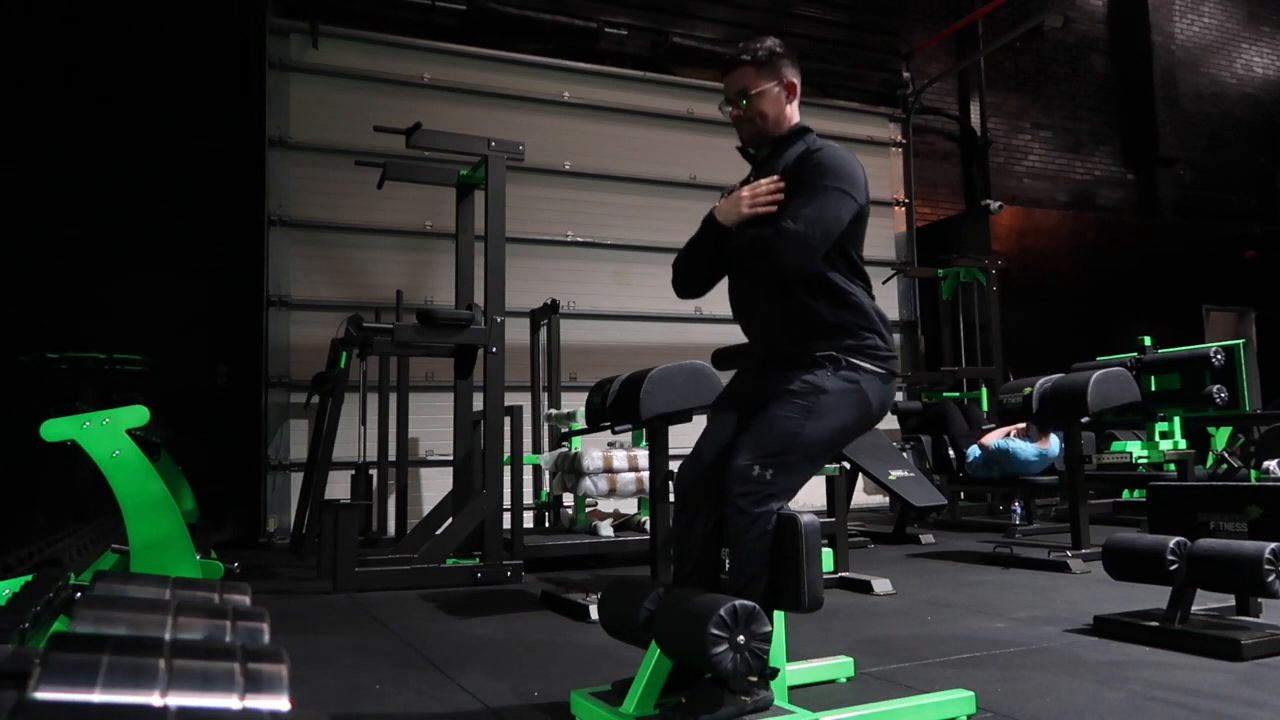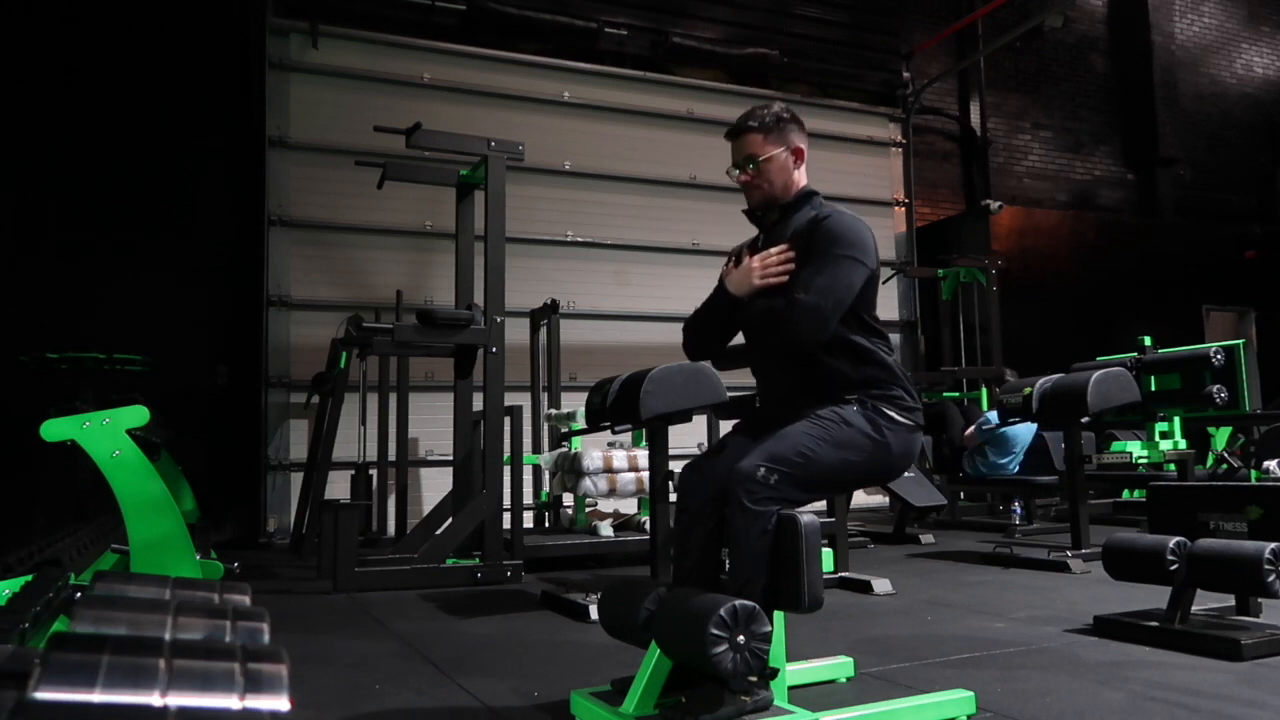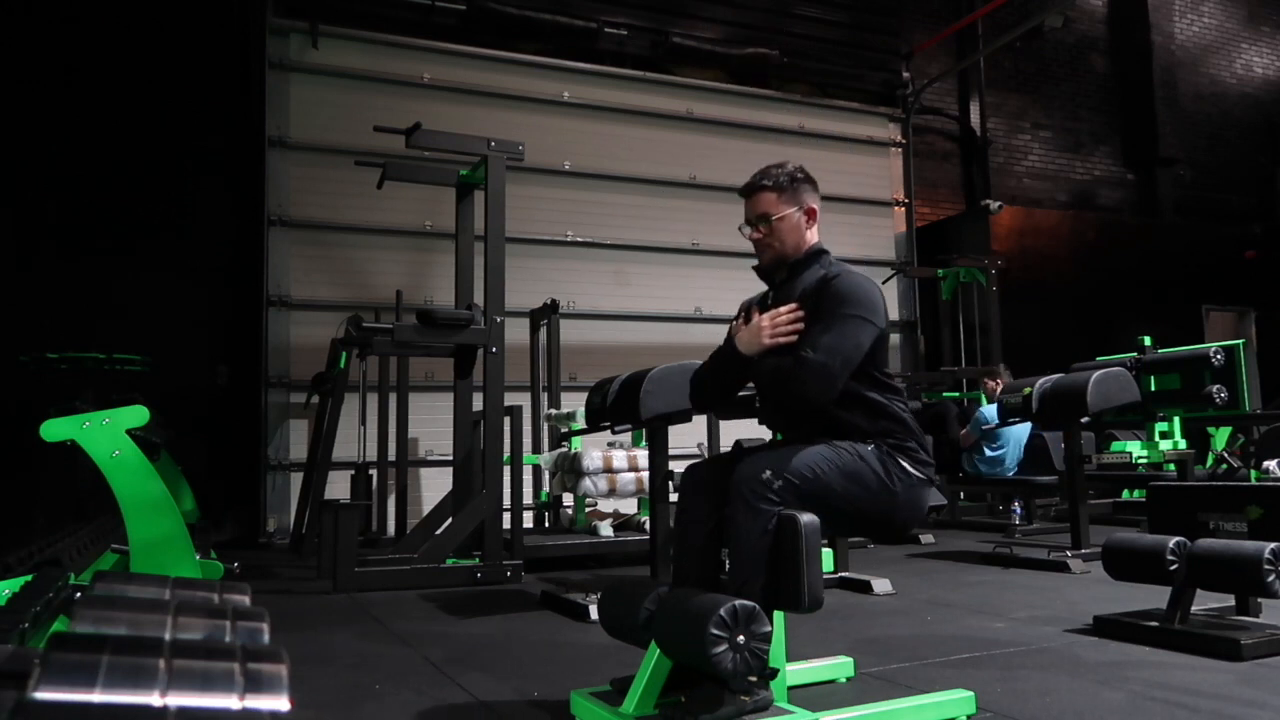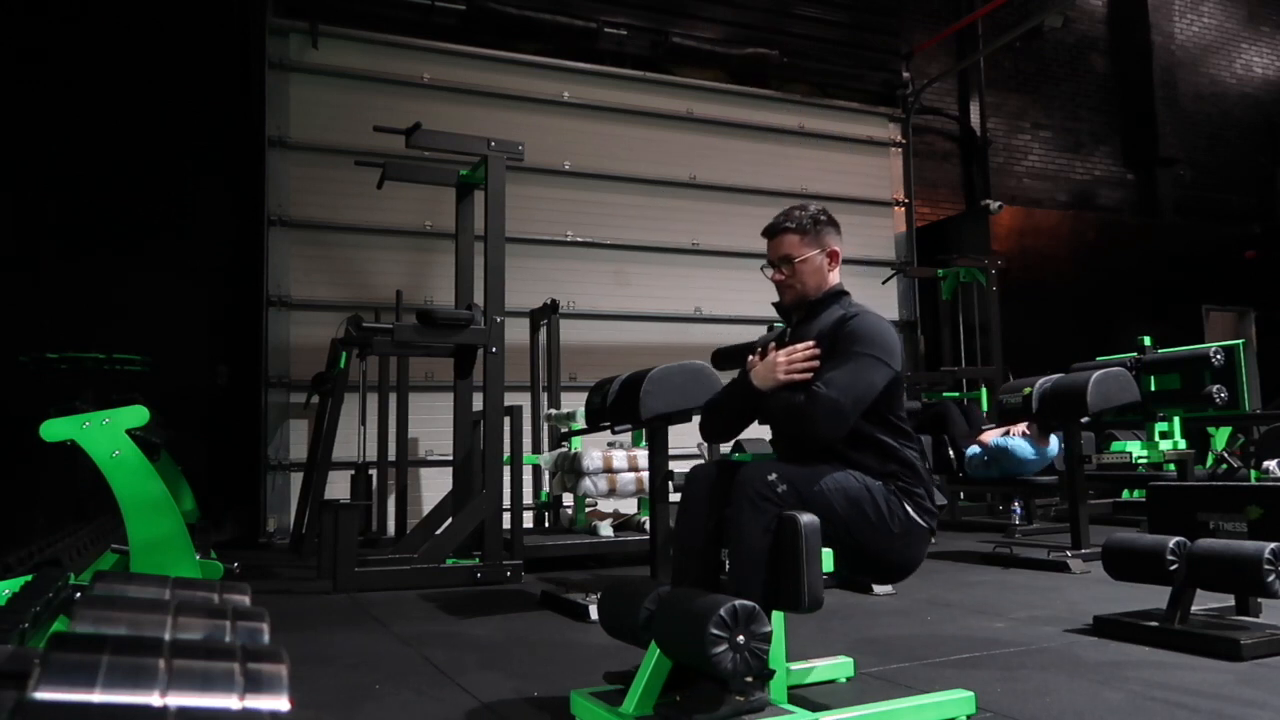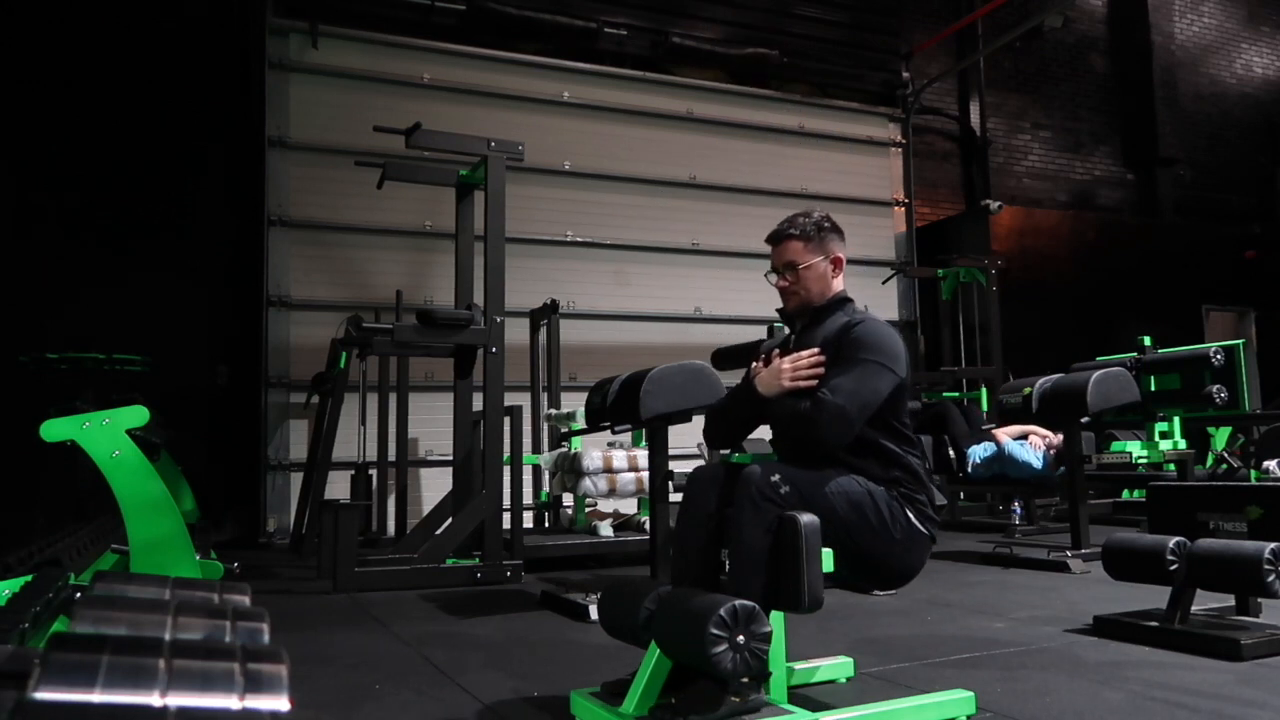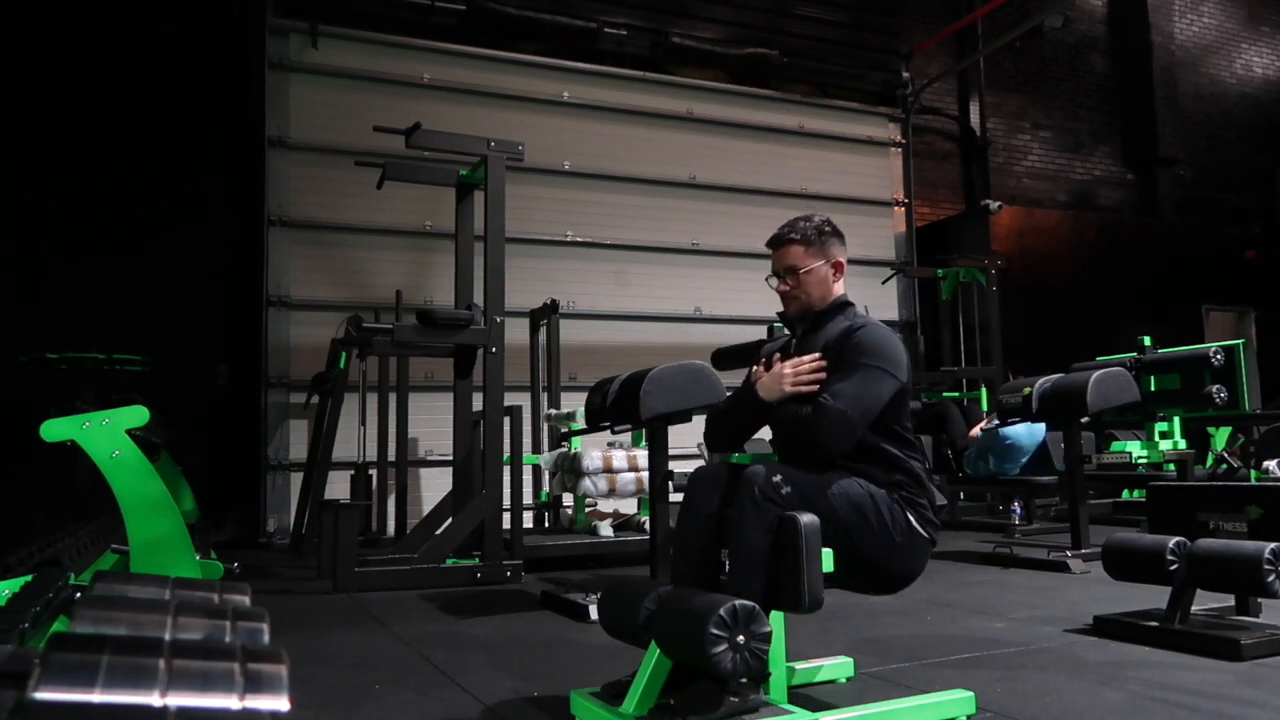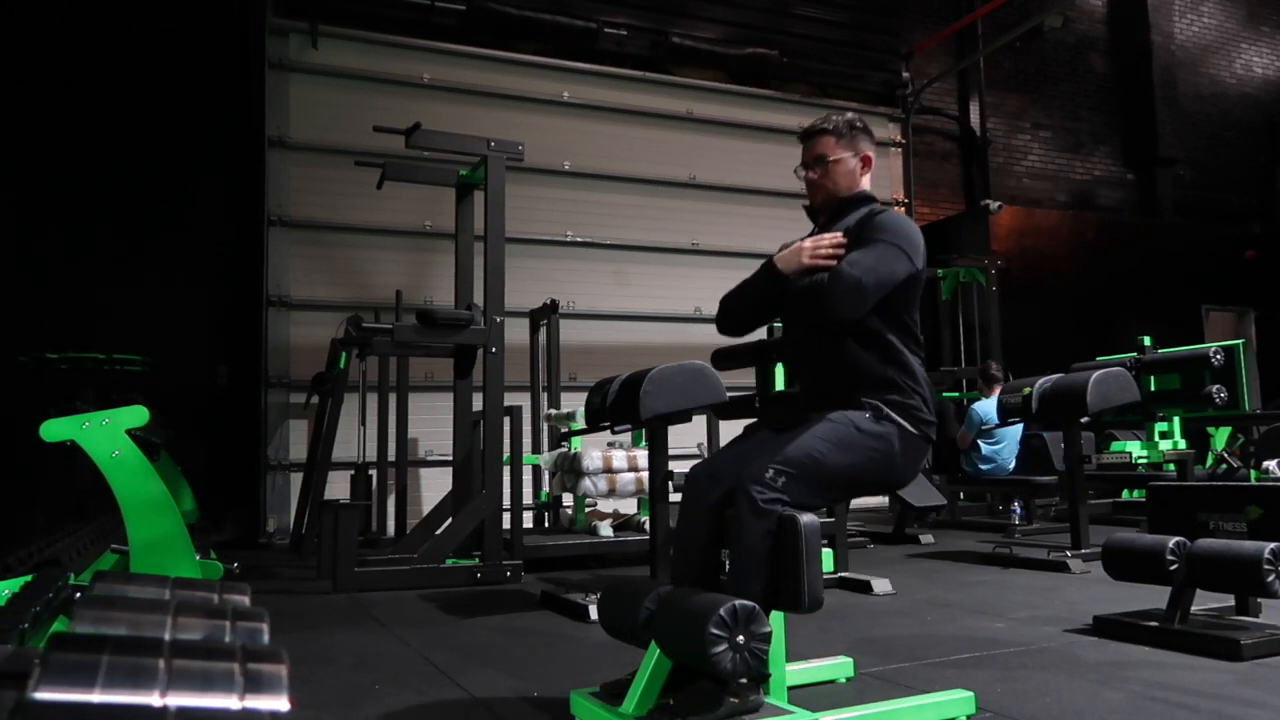
dt=0.7s
person 1, frame 1
left shoulder: (829, 166)
right shoulder: (747, 183)
left elbow: (791, 250)
right elbow: (687, 280)
left wrist: (733, 232)
right wrist: (722, 221)
left hip: (844, 364)
right hip: (776, 363)
left knee: (752, 480)
right knee: (698, 481)
person 1, frame 2
left shoulder: (838, 231)
right shoulder: (753, 249)
left elbow: (803, 322)
right elbow: (698, 343)
left wrist: (745, 301)
right wrist: (731, 292)
left hip: (873, 415)
right hip: (797, 410)
left knee: (754, 477)
right knee: (700, 482)
person 1, frame 3
left shoulder: (847, 289)
right shoulder: (760, 306)
left elbow: (813, 381)
right elbow: (702, 394)
left wrist: (755, 356)
right wrist: (739, 348)
left hip: (886, 466)
right hip: (818, 459)
left knee: (759, 477)
right knee: (701, 483)
person 1, frame 4
left shoulder: (864, 330)
right shoulder: (783, 341)
left elbow: (821, 418)
right elbow: (713, 427)
left wrist: (765, 392)
right wrist: (753, 382)
left hip: (893, 516)
right hip: (822, 502)
left knee: (759, 482)
right knee: (705, 483)
person 1, frame 5
left shoulder: (868, 337)
right shoulder: (784, 346)
left elbow: (827, 424)
right elbow: (718, 434)
left wrist: (770, 401)
right wrist: (758, 389)
left hip: (894, 522)
right hip: (818, 503)
left knee: (763, 483)
right knee: (709, 484)
left ankle: (742, 672)
person 1, frame 6
left shoulder: (870, 342)
right shoulder: (784, 352)
left elbow: (830, 430)
right elbow: (719, 437)
left wrist: (770, 403)
right wrist: (760, 394)
left hip: (894, 523)
right hip: (826, 508)
left knee: (765, 484)
right knee: (710, 484)
left ankle: (742, 672)
person 1, frame 7
left shoulder: (888, 229)
right shoulder: (806, 244)
left elbow: (841, 296)
right elbow: (729, 319)
left wrist: (790, 281)
right wrist: (778, 270)
left hip: (884, 422)
right hip: (815, 409)
left knee: (763, 482)
right knee: (707, 481)
